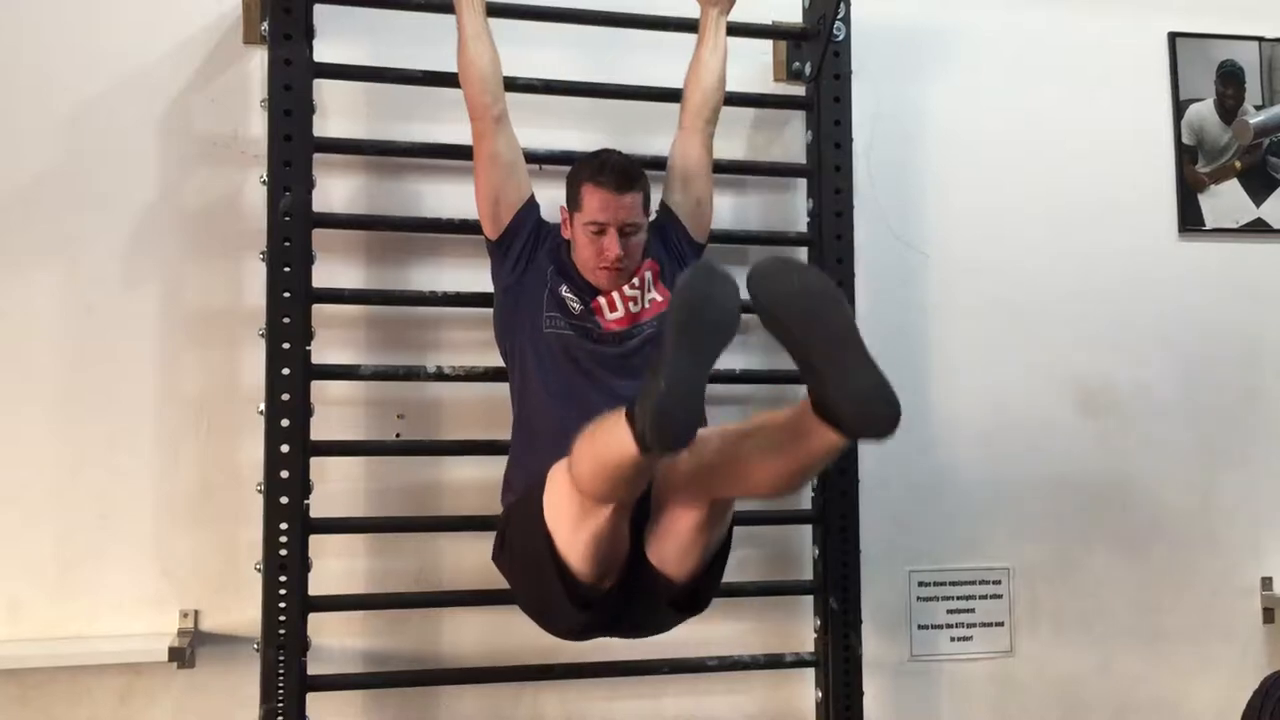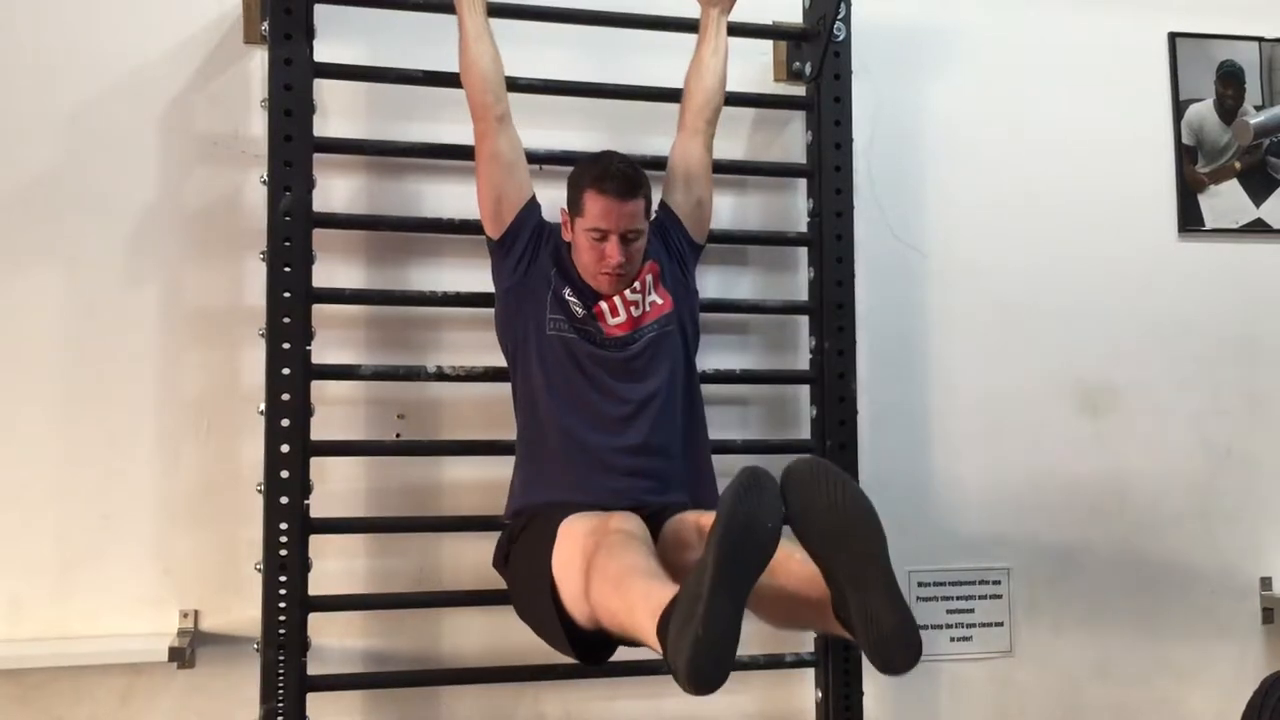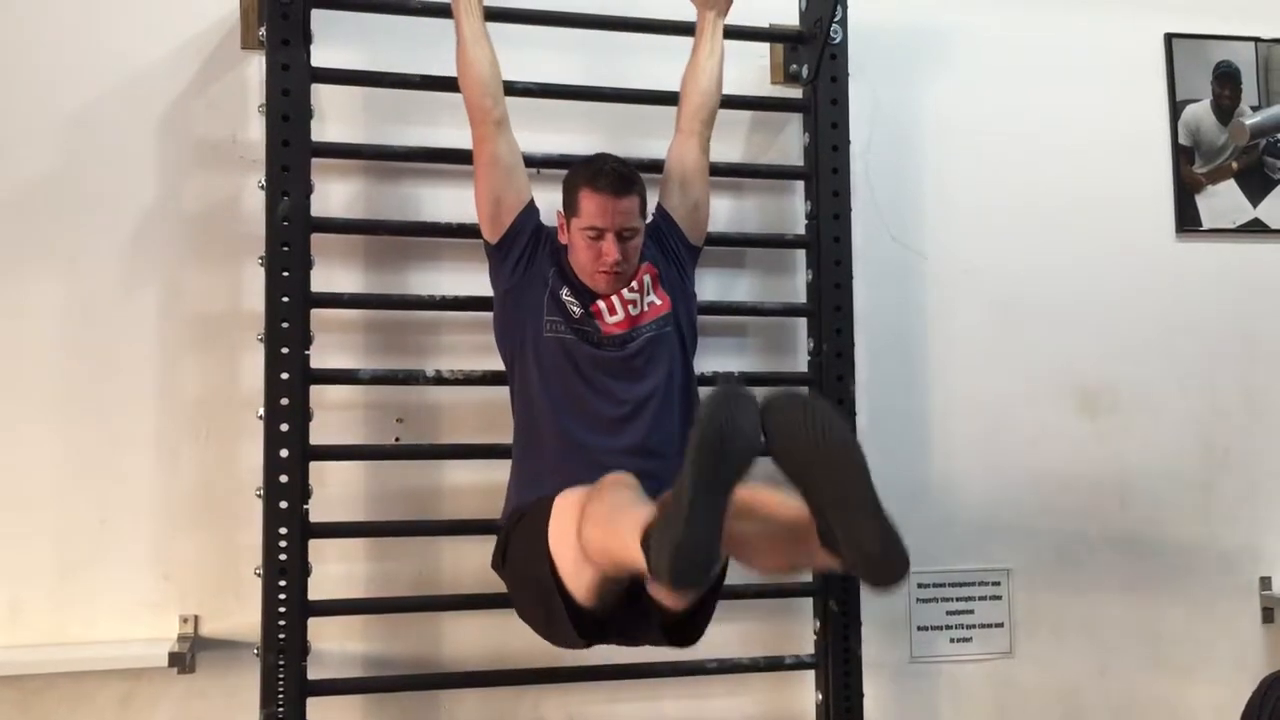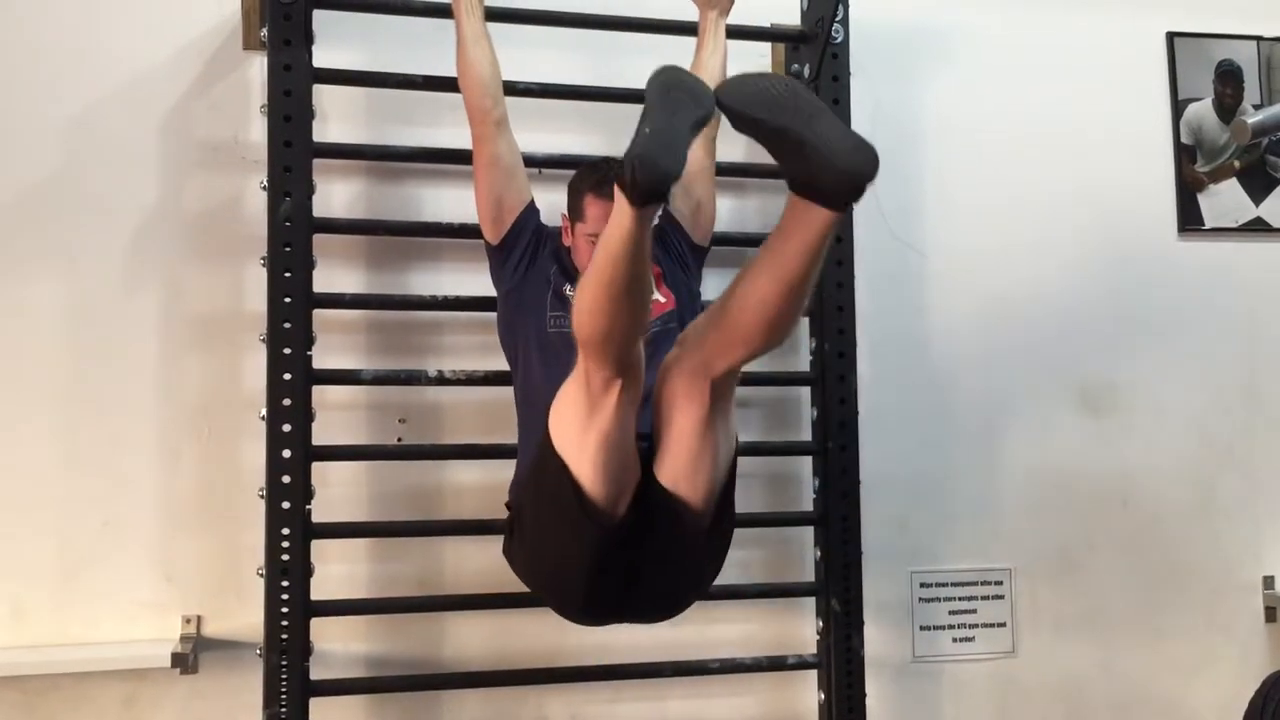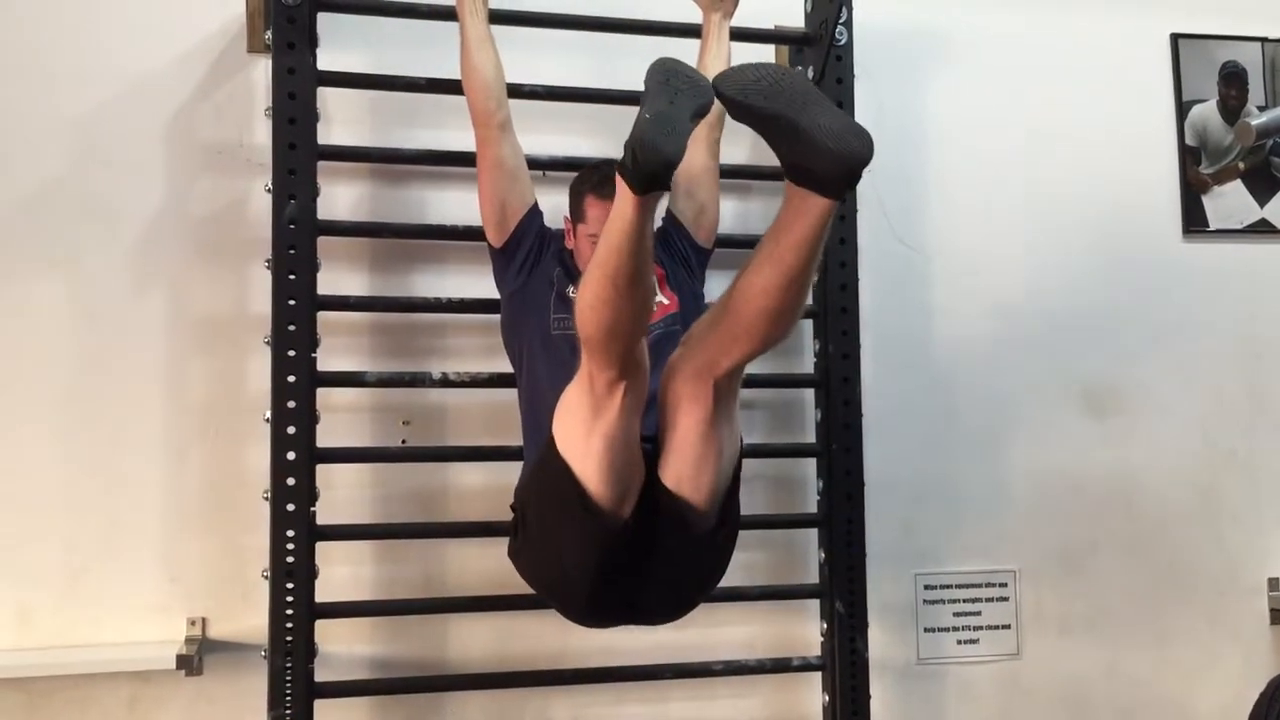
dt=0.7s
person 1, frame 1
left shoulder: (668, 260)
right shoulder: (529, 266)
left elbow: (697, 126)
right elbow: (489, 119)
left hip: (666, 564)
right hip: (560, 551)
left knee: (700, 457)
right knee: (606, 442)
left ankle: (837, 413)
right ankle: (659, 418)
person 1, frame 2
left shoulder: (669, 263)
right shoulder: (530, 269)
left elbow: (696, 129)
right elbow: (491, 121)
left hip: (669, 531)
right hip: (560, 539)
left knee: (712, 539)
right knee: (614, 539)
left ankle: (853, 604)
right ankle: (687, 625)
person 1, frame 3
left shoulder: (666, 266)
right shoulder: (528, 272)
left elbow: (693, 131)
right elbow: (490, 124)
right hip: (557, 550)
left knee: (712, 502)
right knee: (618, 497)
left ankle: (842, 535)
right ankle: (682, 518)
person 1, frame 4
left shoulder: (672, 265)
right shoulder: (531, 268)
left elbow: (700, 132)
right elbow: (489, 124)
left hip: (673, 549)
right hip: (573, 546)
left knee: (698, 361)
right knee: (611, 357)
left ankle: (819, 190)
right ankle: (643, 186)
person 1, frame 5
left shoulder: (675, 265)
right shoulder: (533, 271)
left elbow: (707, 135)
right elbow: (493, 128)
left hip: (678, 550)
right hip: (576, 545)
left knee: (703, 356)
right knee: (613, 354)
left ankle: (815, 179)
